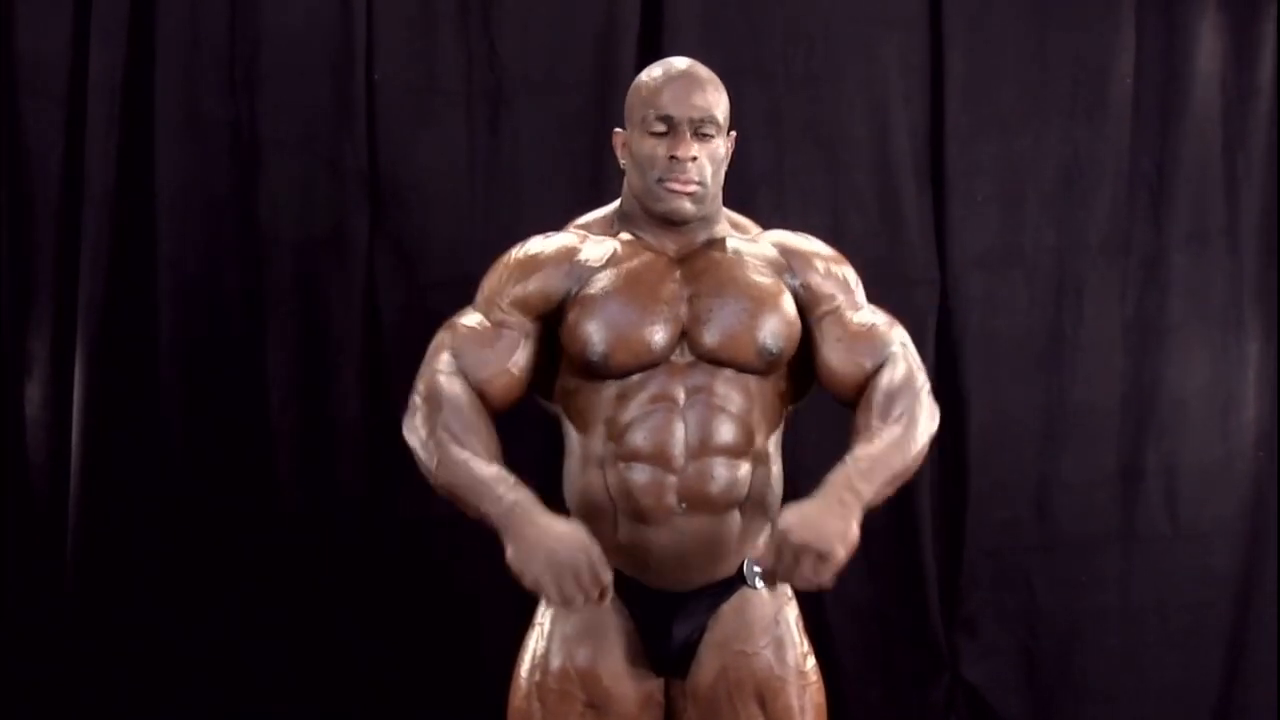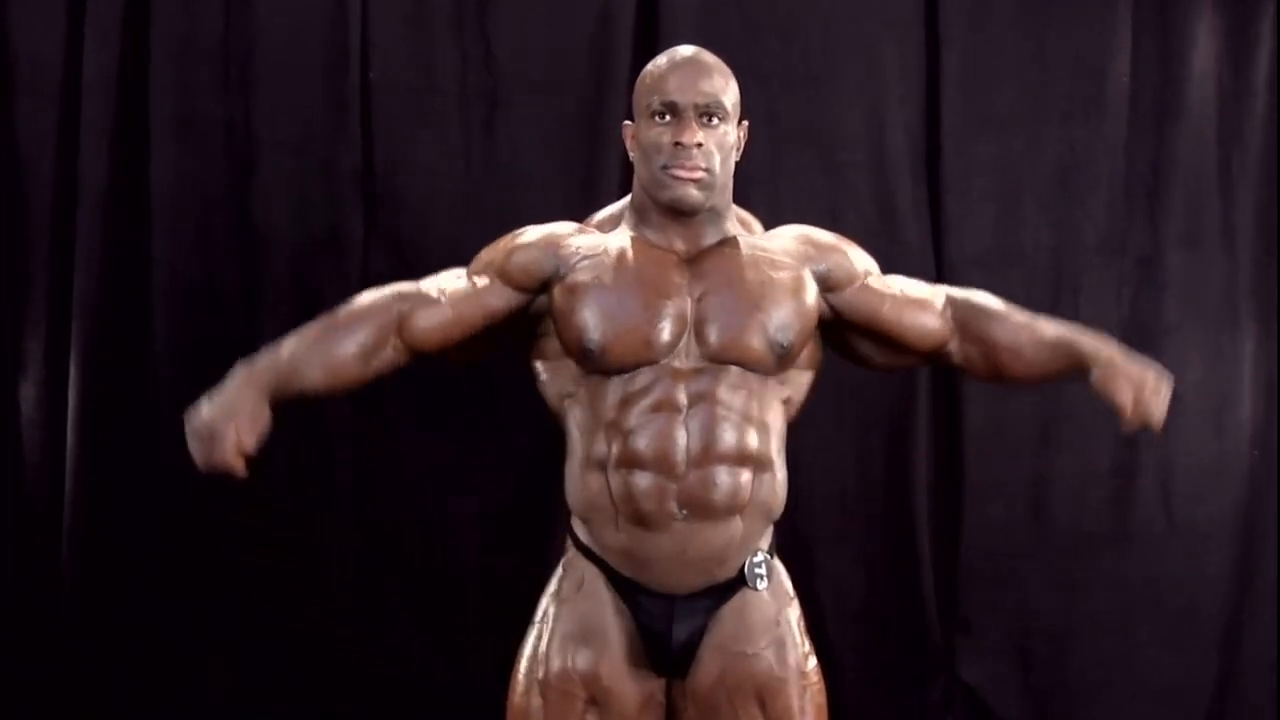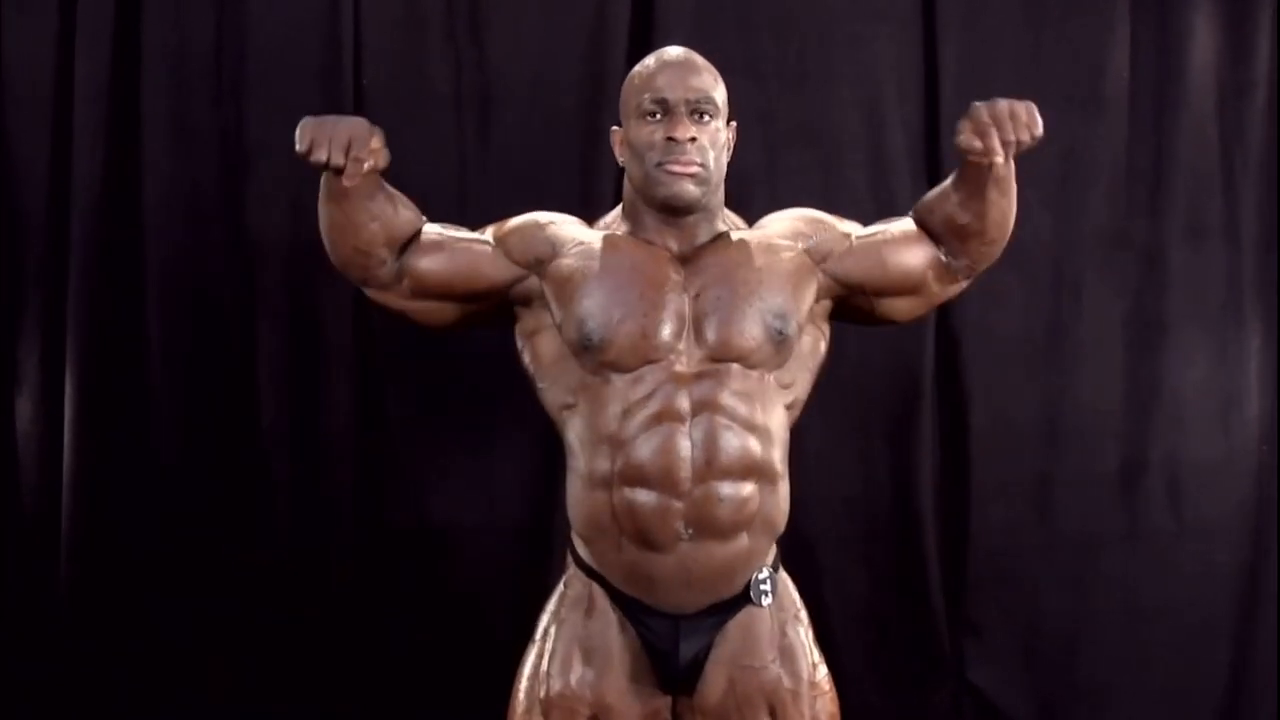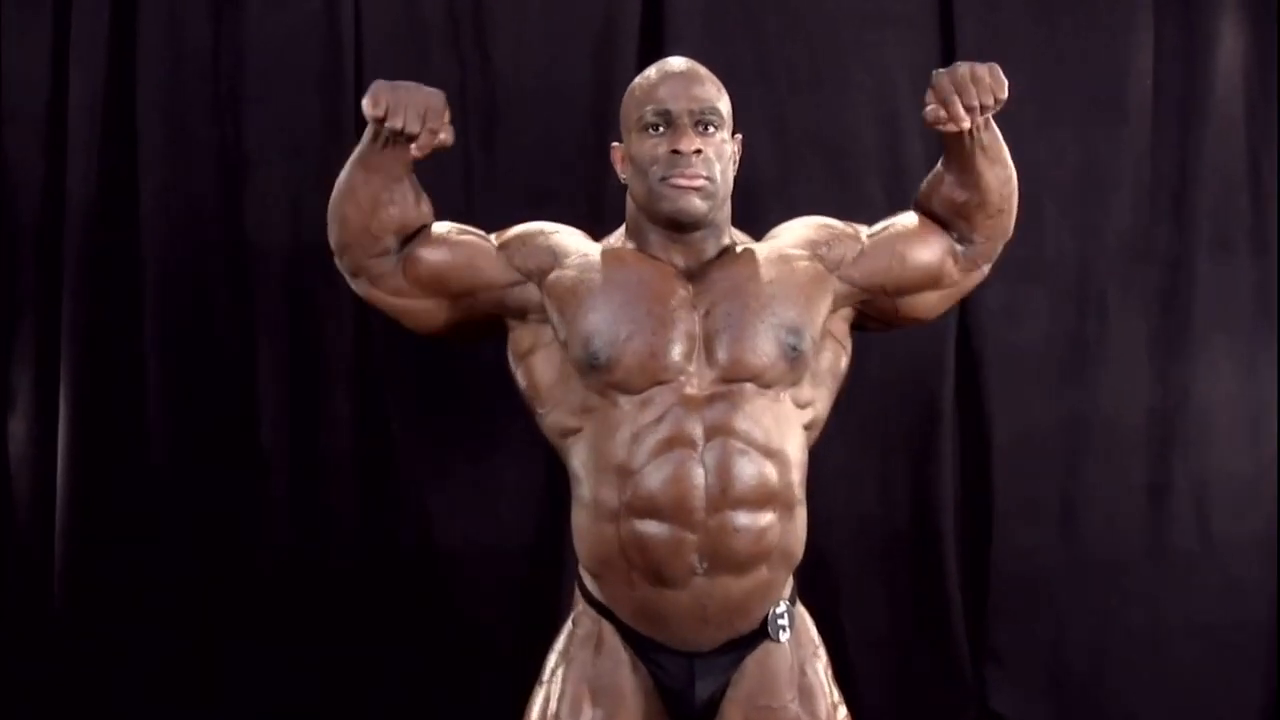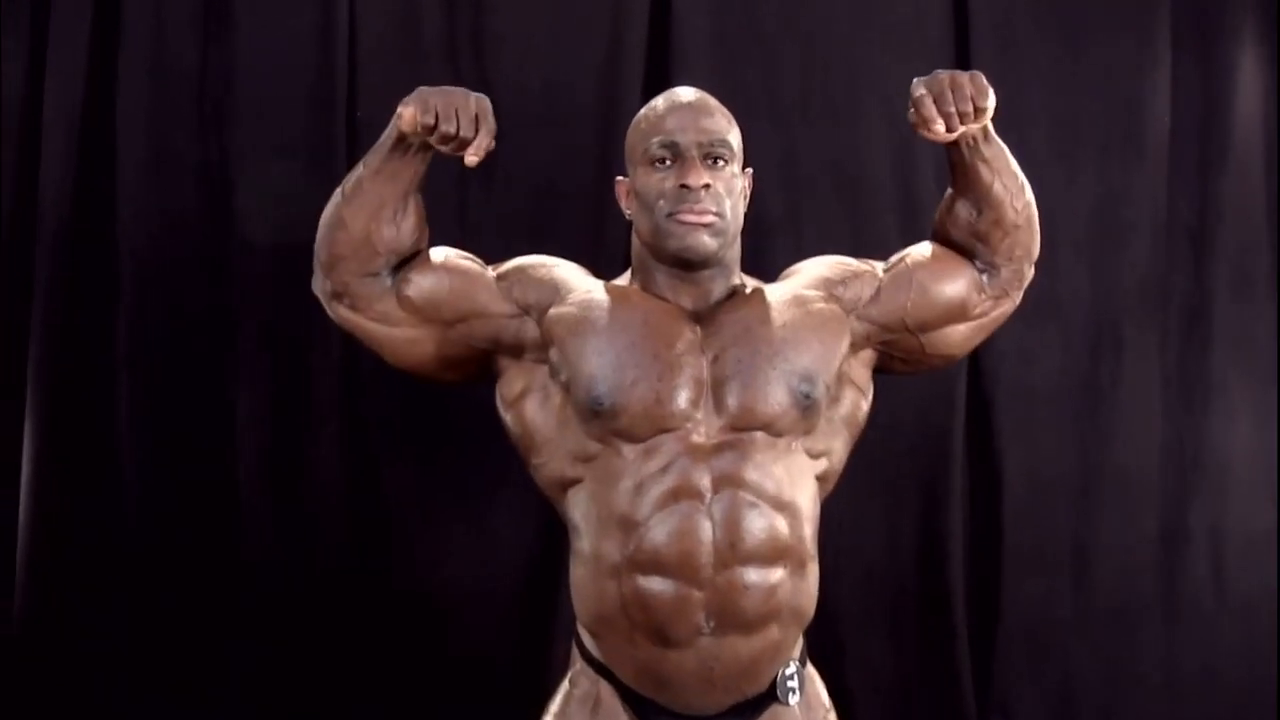
dt=0.4s
person 1, frame 1
left shoulder: (797, 268)
right shoulder: (551, 268)
left elbow: (903, 391)
right elbow: (439, 402)
left wrist: (843, 499)
right wrist: (519, 517)
left hip: (746, 603)
right hip: (596, 602)
person 1, frame 2
left shoulder: (806, 264)
right shoulder: (557, 259)
left elbow: (954, 323)
right elbow: (397, 320)
left wrist: (1092, 352)
right wrist: (256, 378)
left hip: (747, 606)
right hip: (597, 603)
person 1, frame 3
left shoulder: (799, 256)
right shoulder: (552, 258)
left elbow: (951, 249)
right elbow: (388, 259)
left wrist: (987, 166)
right wrist: (348, 178)
left hip: (751, 617)
right hip: (601, 616)
person 1, frame 4
left shoulder: (814, 270)
right shoulder: (551, 274)
left elbow: (968, 239)
right elbow: (377, 256)
left wrist: (972, 134)
right wrist: (382, 143)
left hip: (766, 654)
right hip: (613, 655)
person 1, frame 5
left shoulder: (832, 315)
right shoulder: (549, 316)
left elbow: (996, 268)
right elbow: (357, 281)
left wrist: (972, 139)
right wrist: (407, 142)
